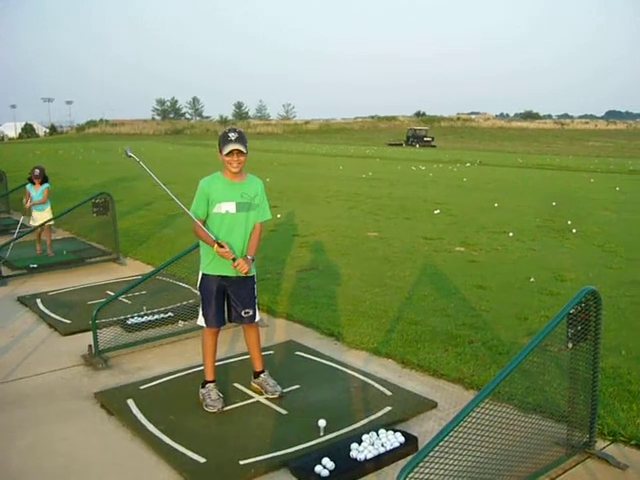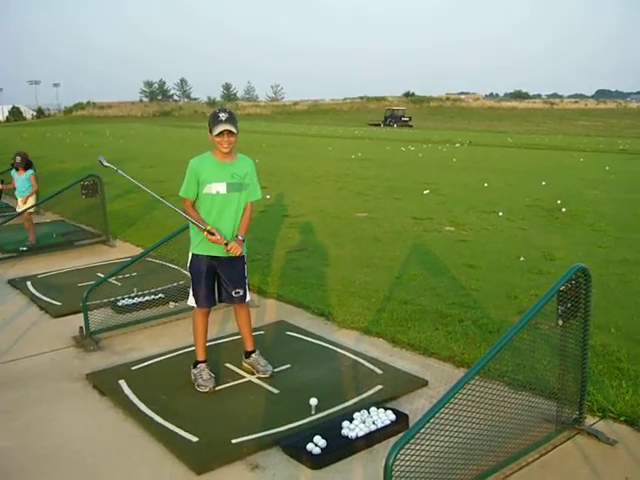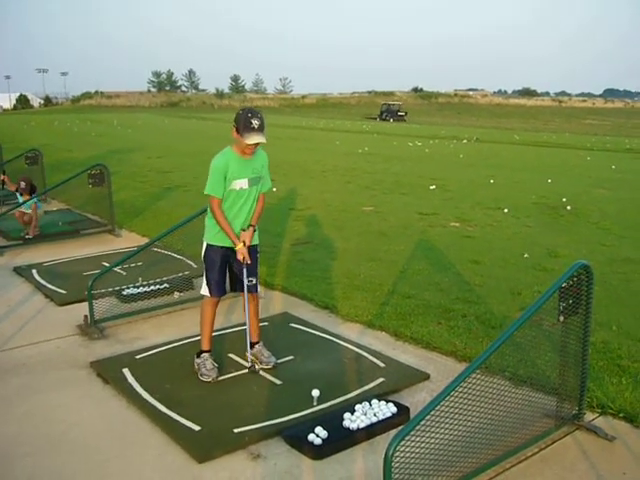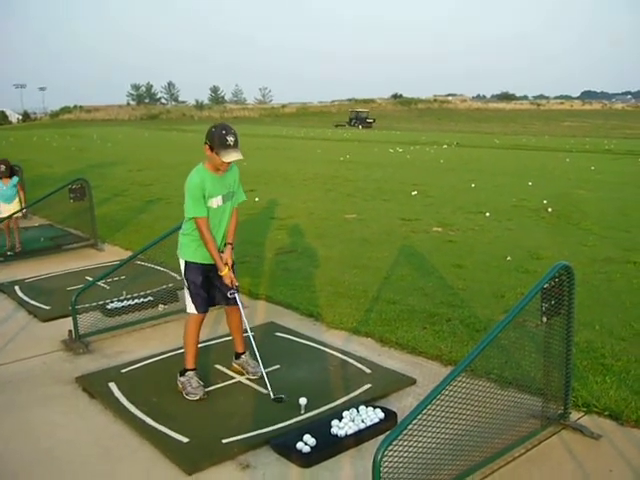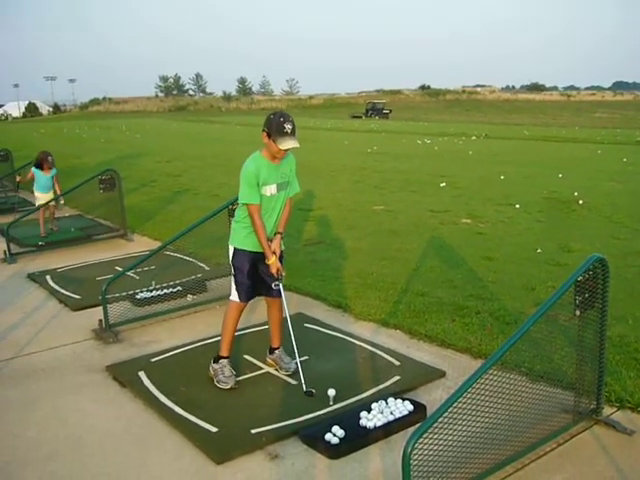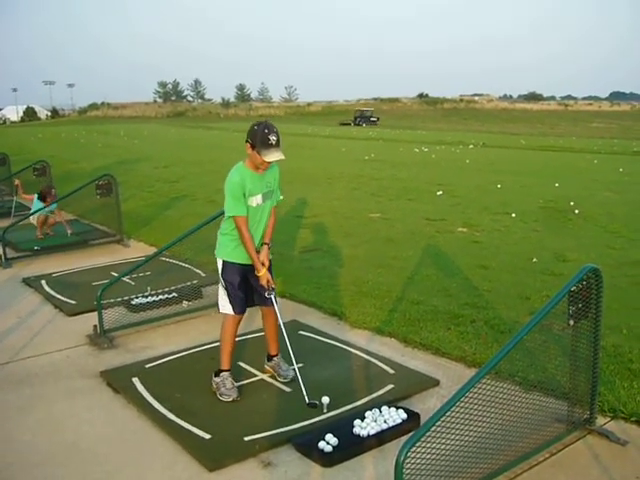
dt=0.7s
person 1, frame 1
left shoulder: (256, 185)
right shoulder: (208, 185)
left elbow: (257, 226)
right elbow: (197, 226)
left wrist: (248, 258)
right wrist: (215, 245)
left hip: (243, 269)
right hip: (213, 269)
left knee: (251, 321)
right knee: (211, 326)
left ankle: (259, 375)
right ankle: (208, 384)
person 1, frame 2
left shoulder: (246, 165)
right shoulder: (198, 165)
left elbow: (248, 206)
right elbow: (188, 206)
left wrist: (239, 239)
right wrist: (207, 229)
left hip: (233, 249)
right hip: (203, 249)
left knee: (241, 301)
right knee: (202, 306)
left ankle: (251, 355)
right ankle: (200, 364)
person 1, frame 3
left shoulder: (262, 158)
right shoulder: (221, 162)
right elbow: (215, 207)
left wrist: (250, 229)
right wrist: (235, 241)
left hip: (248, 239)
right hip: (218, 240)
left knee: (251, 292)
right knee: (213, 295)
left ankle: (255, 345)
right ankle: (203, 354)
person 1, frame 4
left shoulder: (233, 171)
right shoulder: (196, 180)
right elbow: (203, 228)
left wrist: (228, 248)
right wrist: (221, 267)
left hip: (221, 252)
right hip: (195, 255)
left knee: (232, 303)
right knee: (198, 312)
left ankle: (240, 356)
right ankle: (188, 373)
person 1, frame 5
left shoulder: (290, 161)
right shoulder: (252, 168)
right elbow: (254, 215)
left wrist: (279, 237)
right wrist: (269, 255)
left hip: (272, 242)
right hip: (246, 244)
left knee: (275, 296)
right knee: (239, 300)
left ankle: (275, 351)
right ankle: (221, 361)
person 1, frame 6
left shoulder: (273, 170)
right shoulder: (236, 179)
right elbow: (242, 228)
left wrist: (266, 248)
right wrist: (259, 268)
left hip: (260, 252)
right hip: (234, 256)
left knee: (269, 306)
right knee: (234, 313)
left ankle: (273, 359)
right ankle: (223, 374)
